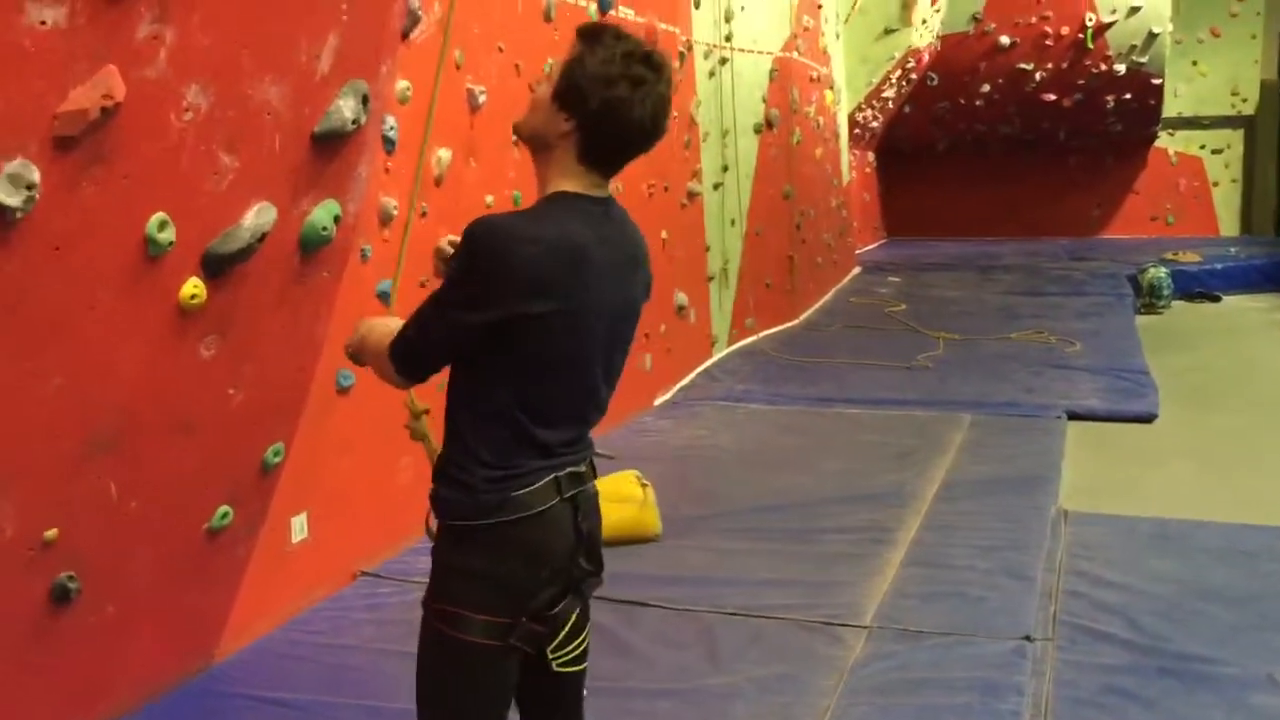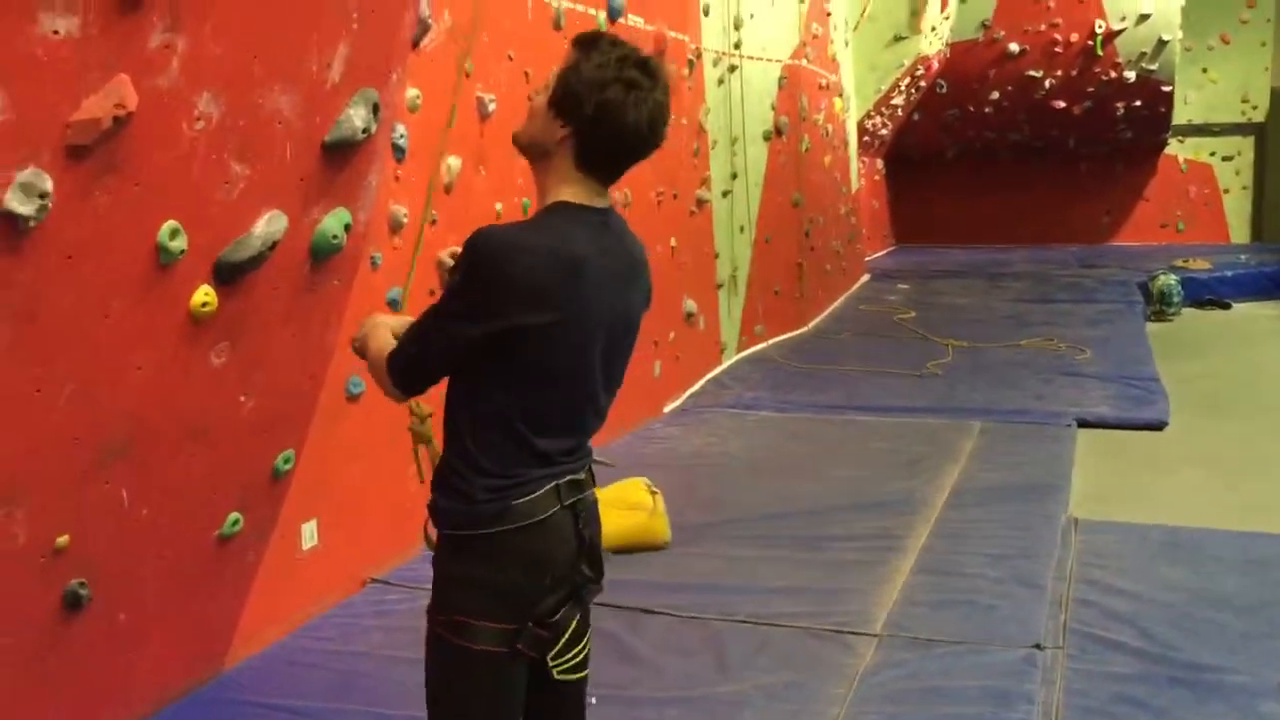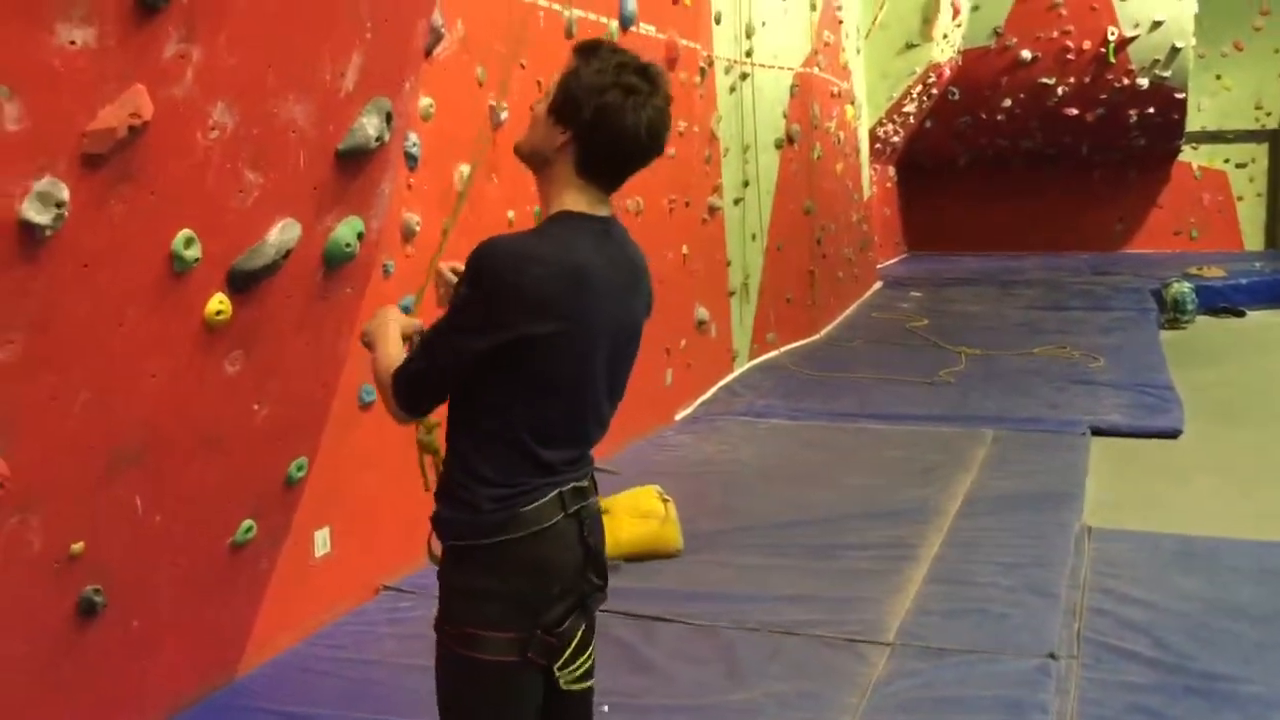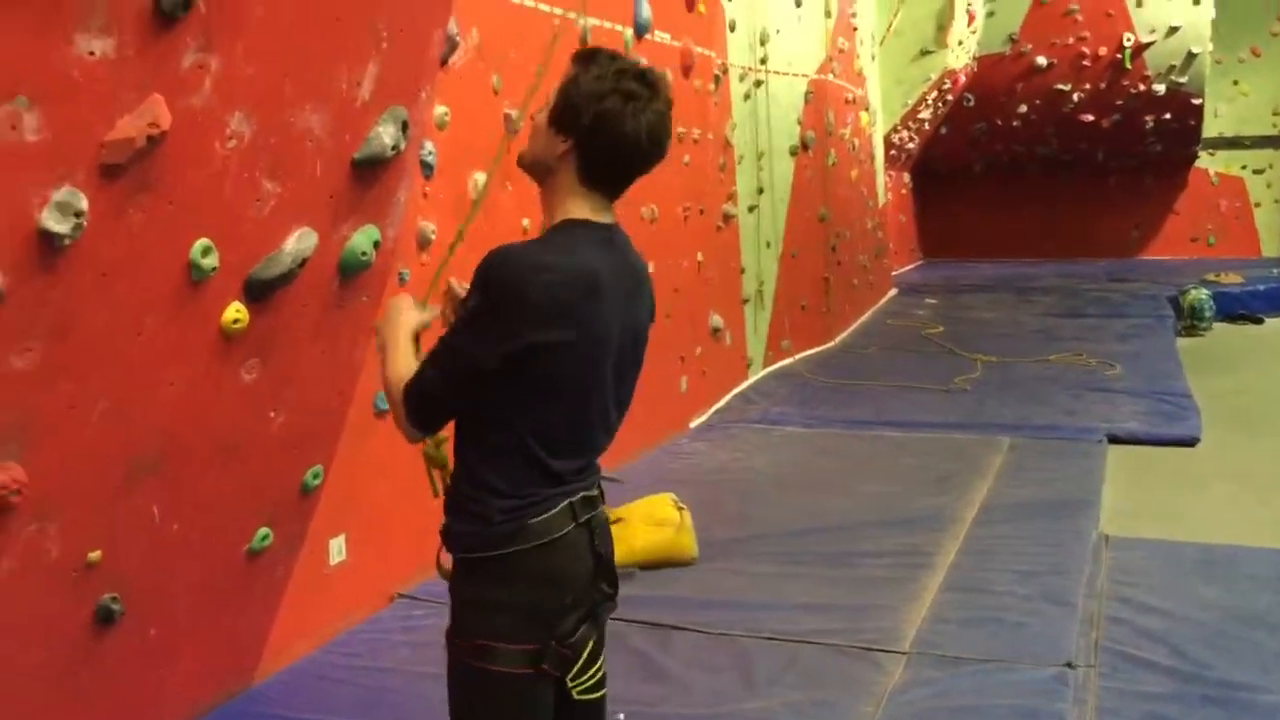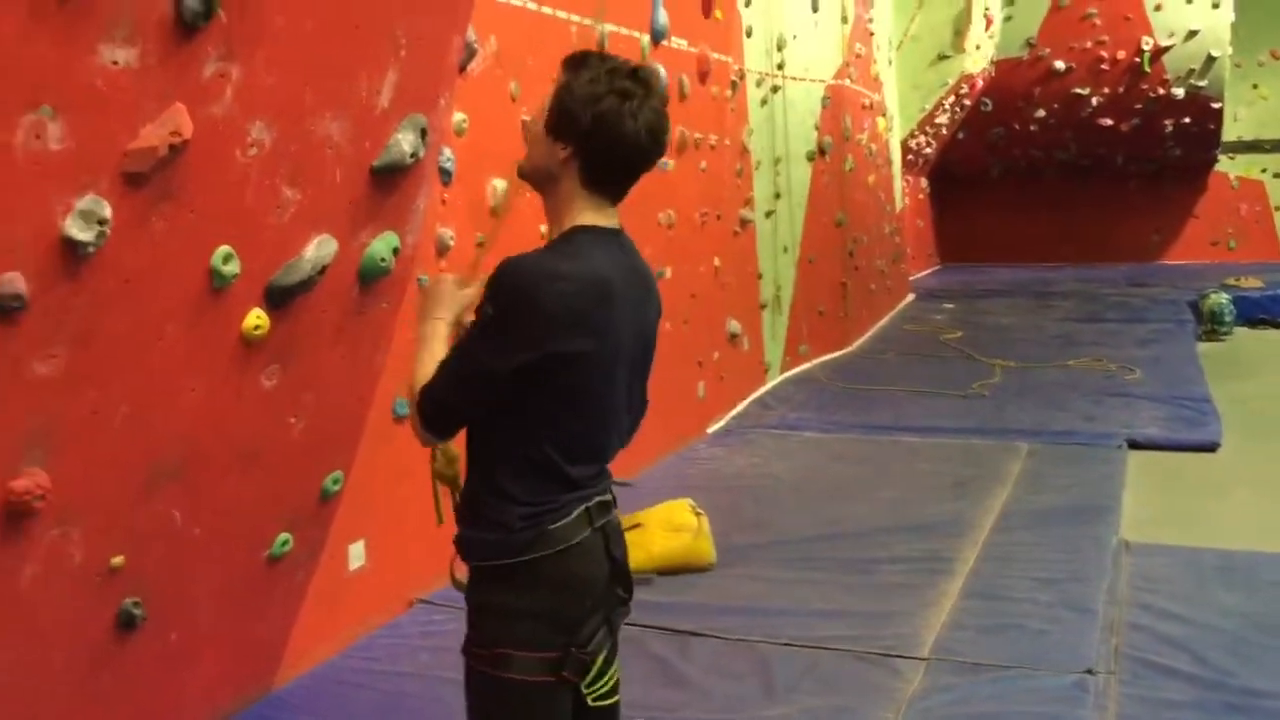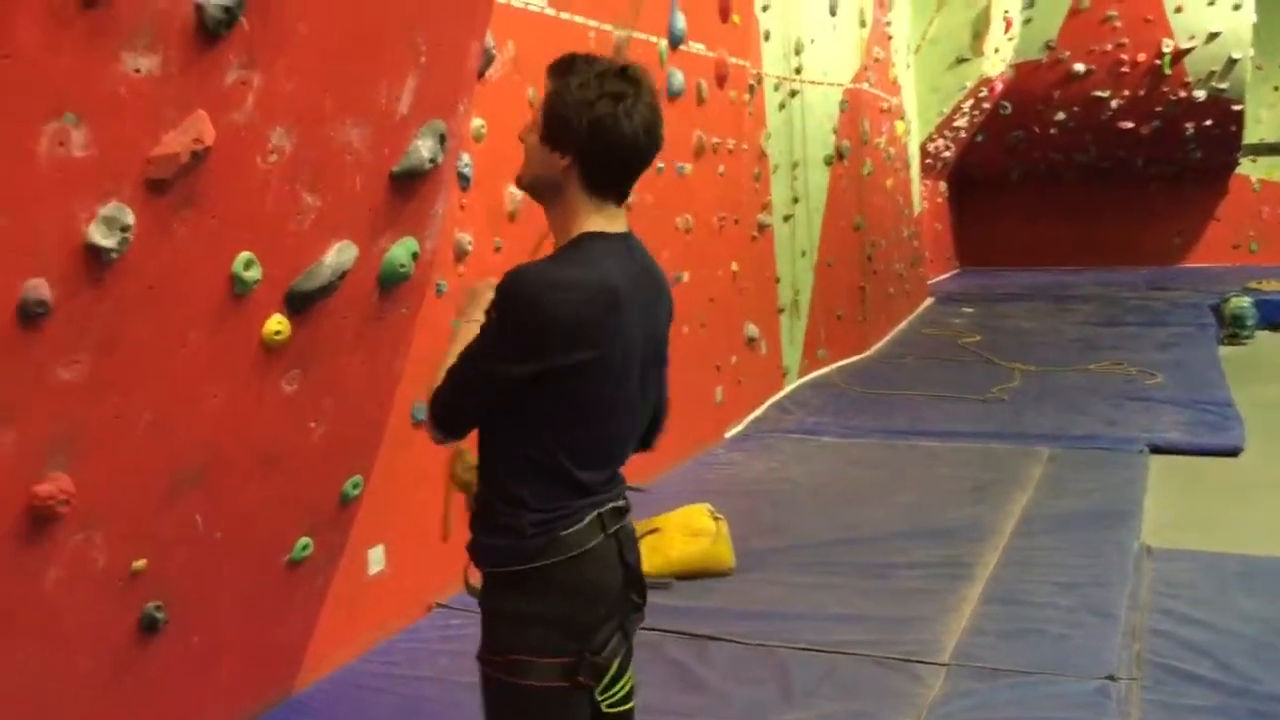
dt=0.1s
person 1, frame 1
left shoulder: (508, 242)
right shoulder: (626, 246)
left elbow: (405, 364)
left wrist: (372, 336)
left hip: (496, 529)
right hip: (568, 513)
person 1, frame 2
left shoulder: (508, 252)
right shoulder: (625, 256)
left elbow: (402, 377)
left wrist: (375, 335)
left hip: (497, 537)
right hip: (567, 519)
person 1, frame 3
left shoulder: (514, 262)
right shoulder: (626, 263)
left elbow: (405, 401)
left wrist: (385, 332)
left hip: (503, 547)
right hip: (570, 529)
person 1, frame 4
left shoulder: (522, 271)
right shoulder: (628, 271)
left elbow: (417, 416)
left wrist: (397, 332)
left hip: (513, 559)
right hip: (579, 540)
person 1, frame 5
left shoulder: (535, 280)
right shoulder: (631, 273)
left elbow: (432, 421)
left wrist: (440, 319)
left hip: (529, 567)
right hip: (592, 544)
person 1, frame 6
left shoulder: (542, 290)
right shoulder: (646, 277)
left elbow: (444, 422)
left wrist: (473, 323)
left hip: (542, 572)
right hip: (606, 549)
